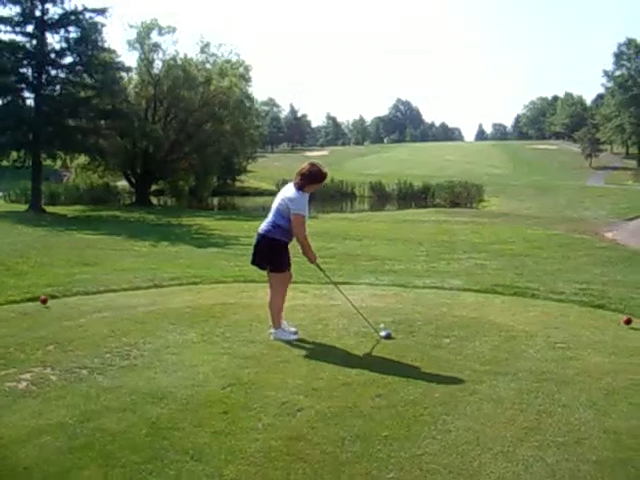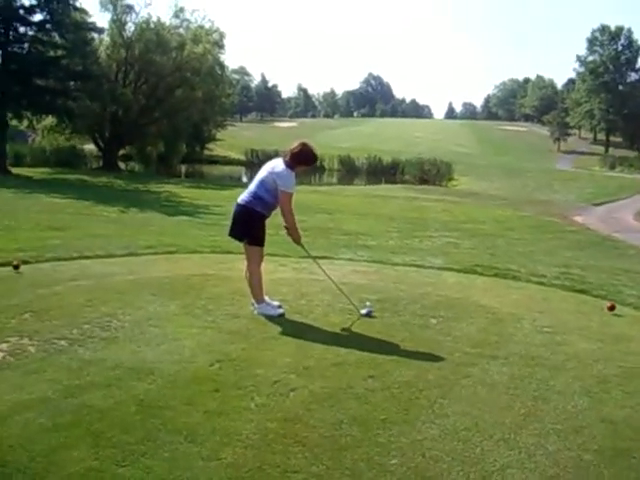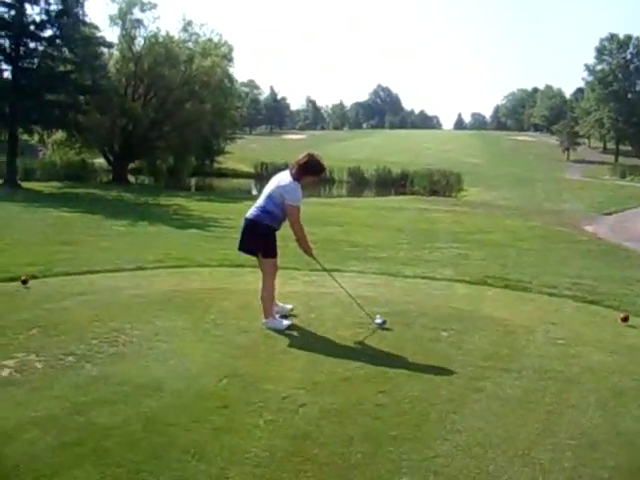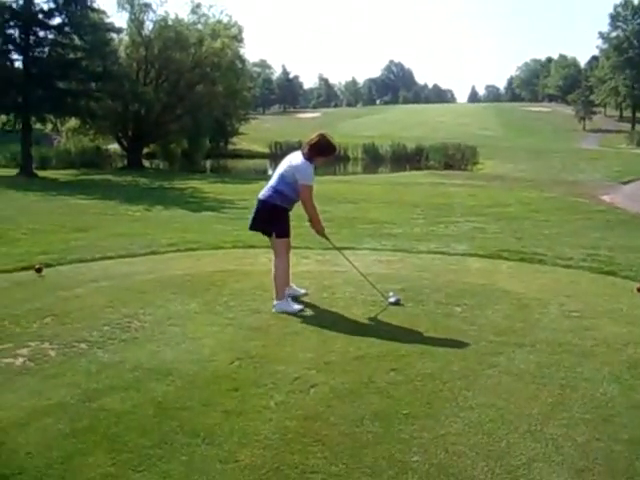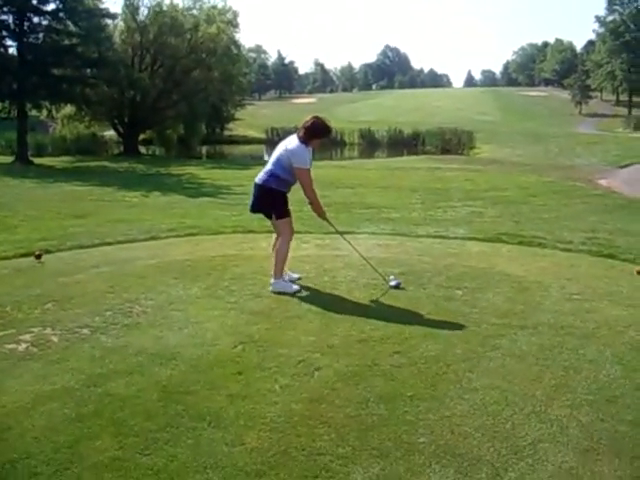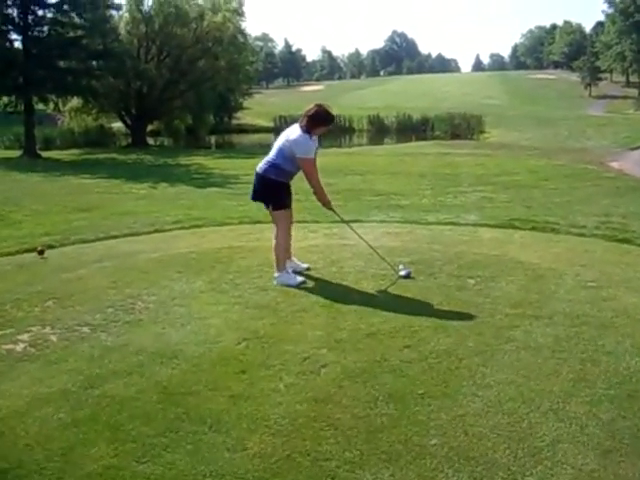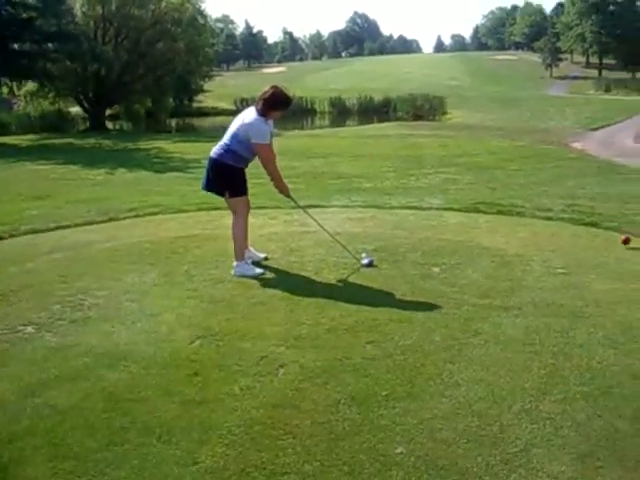
dt=0.7s
person 1, frame 1
left shoulder: (294, 188)
right shoulder: (298, 198)
left elbow: (296, 228)
right elbow: (299, 232)
left wrist: (305, 250)
right wrist: (309, 253)
left hip: (276, 240)
right hip: (272, 241)
left knee: (285, 280)
right knee: (277, 287)
left ankle: (279, 322)
right ankle: (277, 329)
person 1, frame 2
left shoulder: (278, 163)
right shoulder: (286, 175)
left elbow: (281, 205)
right elbow: (286, 209)
left wrist: (289, 227)
right wrist: (295, 232)
left hip: (248, 210)
right hip: (252, 214)
left knee: (255, 259)
right knee: (255, 261)
left ankle: (259, 298)
right ankle: (260, 304)
person 1, frame 3
left shoulder: (286, 176)
right shoulder: (292, 188)
left elbow: (290, 218)
right elbow: (295, 222)
left wrist: (301, 240)
right wrist: (305, 244)
left hip: (259, 224)
right hip: (261, 227)
left knee: (271, 269)
right knee: (269, 273)
left ankle: (271, 305)
right ankle: (269, 318)
person 1, frame 4
left shoulder: (298, 157)
right shoulder: (304, 168)
left elbow: (305, 199)
right elbow: (307, 201)
left wrist: (313, 220)
right wrist: (318, 224)
left hip: (271, 205)
right hip: (273, 208)
left knee: (284, 249)
right knee: (281, 254)
left ankle: (286, 287)
right ankle: (280, 301)
person 1, frame 5
left shoulder: (299, 143)
right shoulder: (299, 150)
left elbow: (307, 179)
right elbow: (306, 184)
left wrist: (314, 203)
right wrist: (318, 208)
left hip: (273, 189)
right hip: (270, 190)
left knee: (283, 232)
right knee: (286, 234)
left ankle: (280, 272)
right ankle: (277, 280)
person 1, frame 6
left shoulder: (307, 134)
right shoulder: (301, 140)
left elbow: (312, 167)
right elbow: (310, 173)
left wrist: (319, 193)
right wrist: (323, 198)
left hip: (279, 179)
right hip: (270, 180)
left knee: (287, 222)
right knee: (282, 226)
left ankle: (288, 261)
right ankle: (281, 273)
person 1, frame 7
left shoulder: (260, 116)
right shoulder: (257, 124)
left elbow: (269, 151)
right elbow: (266, 159)
left wrist: (275, 178)
right wrist: (280, 184)
left hip: (232, 165)
right hip: (225, 165)
left knee: (243, 209)
right knee: (240, 212)
left ankle: (245, 250)
right ankle: (240, 263)
